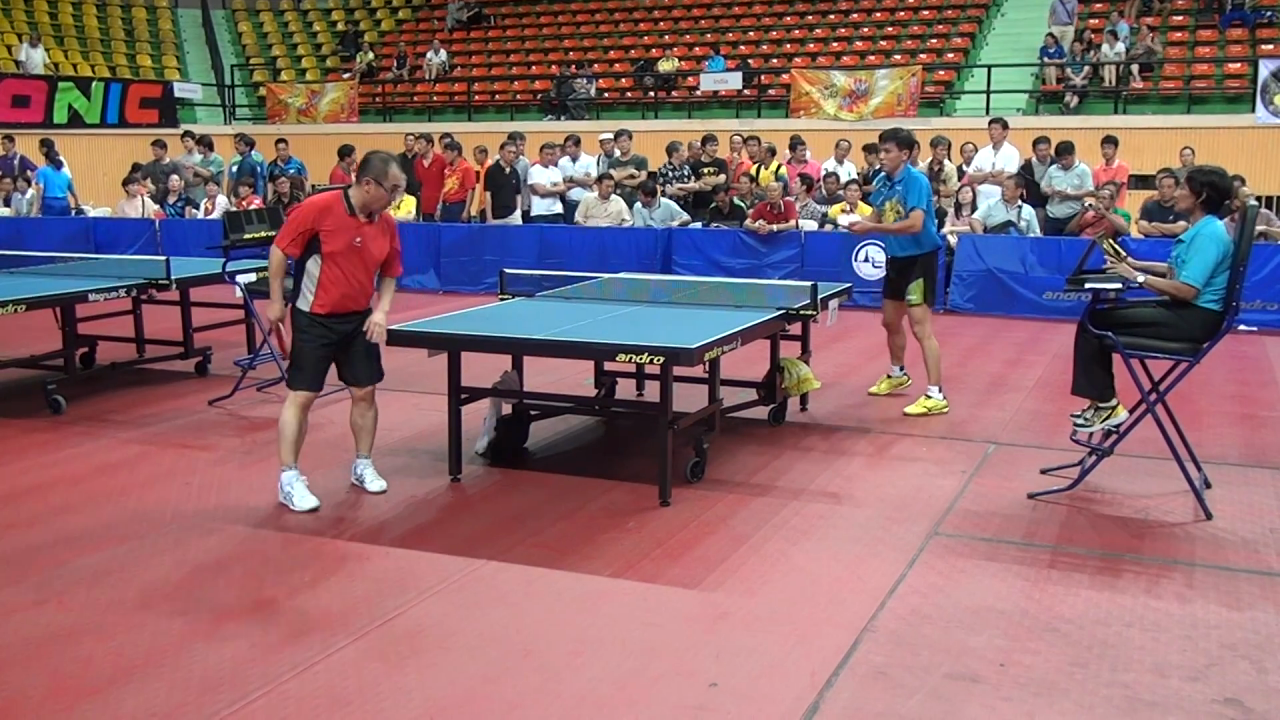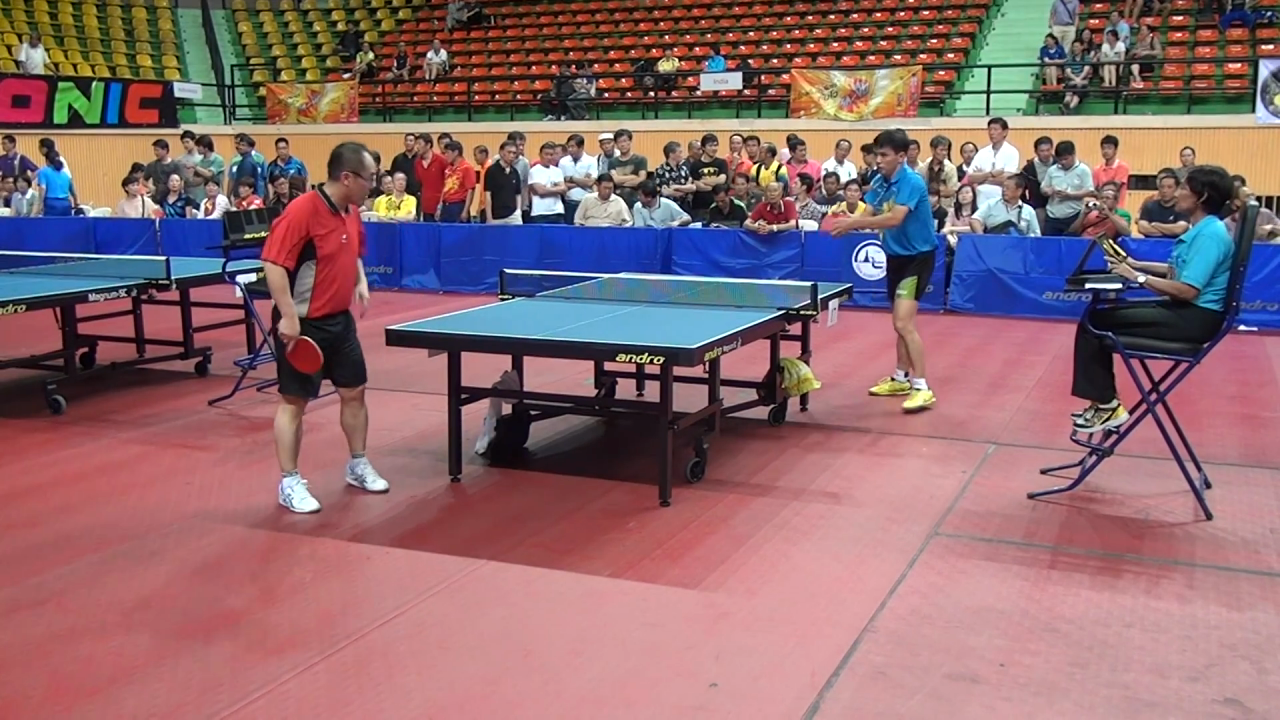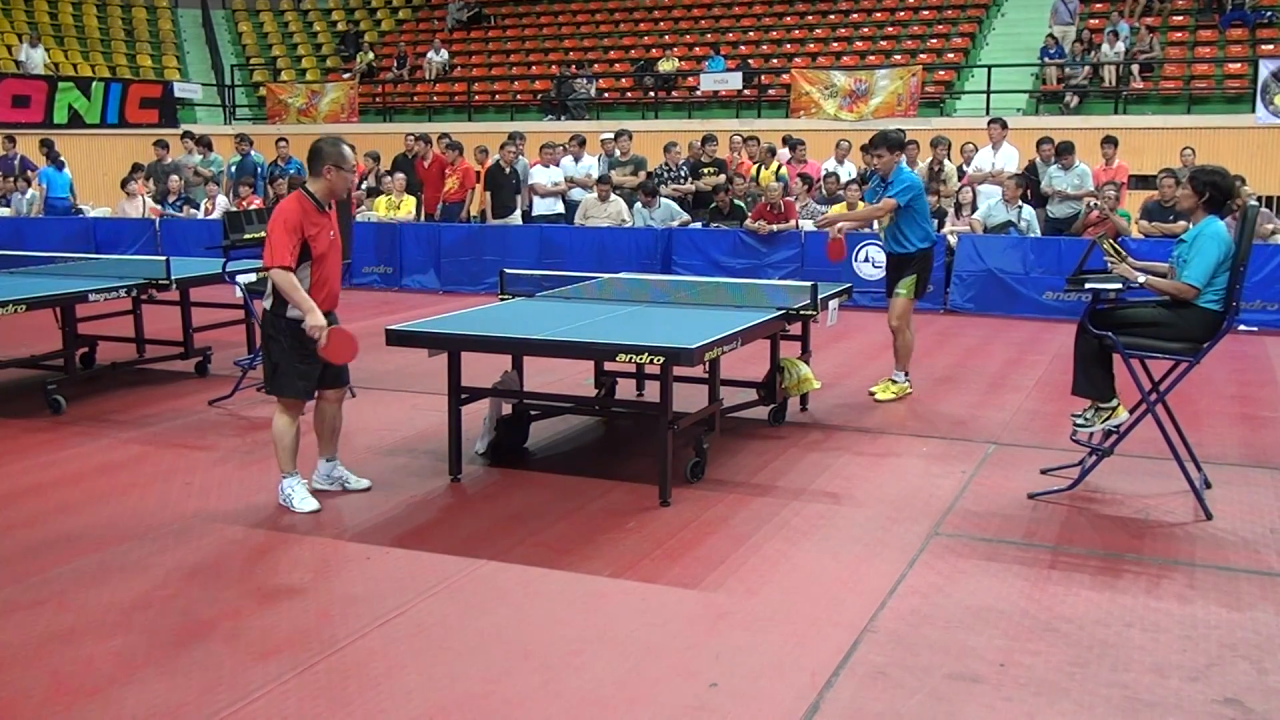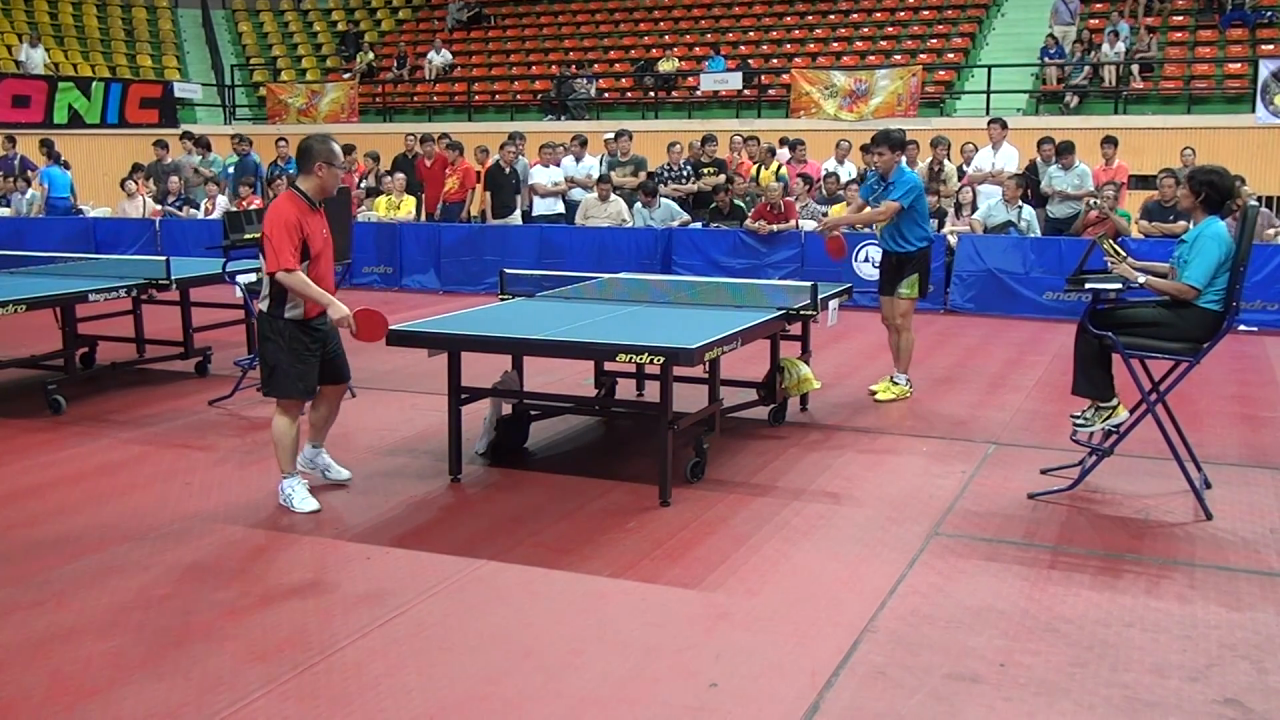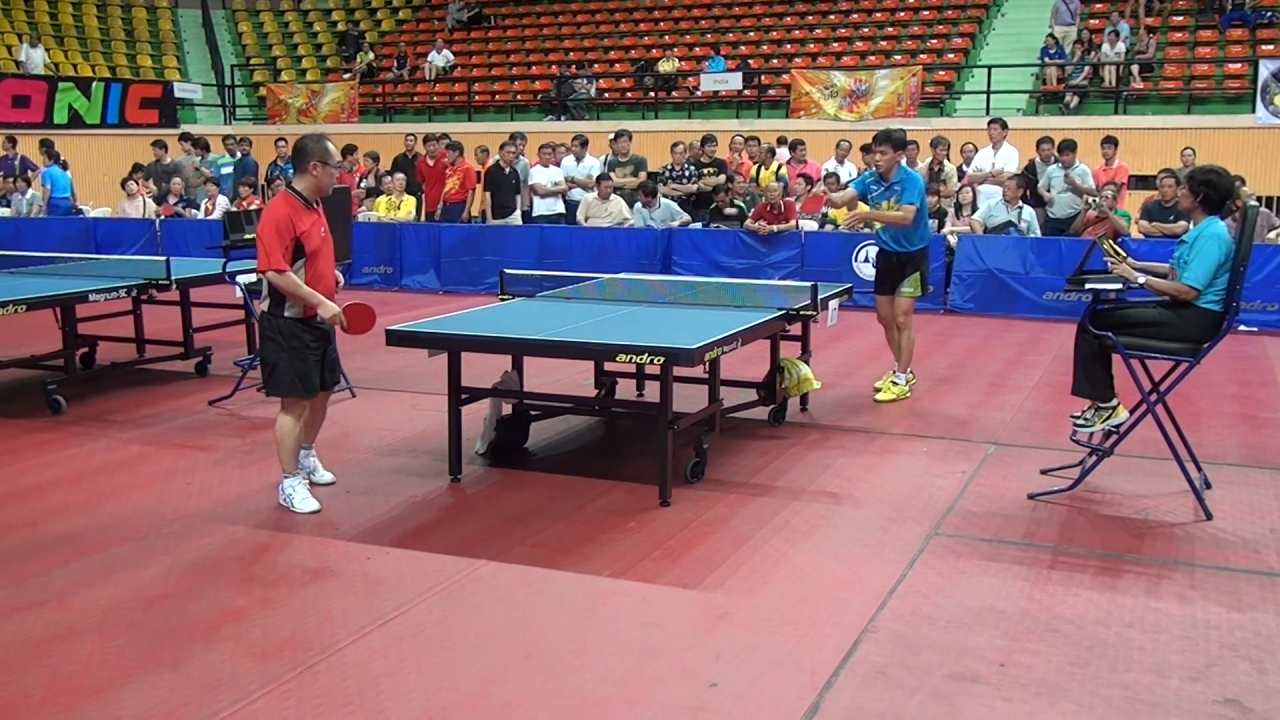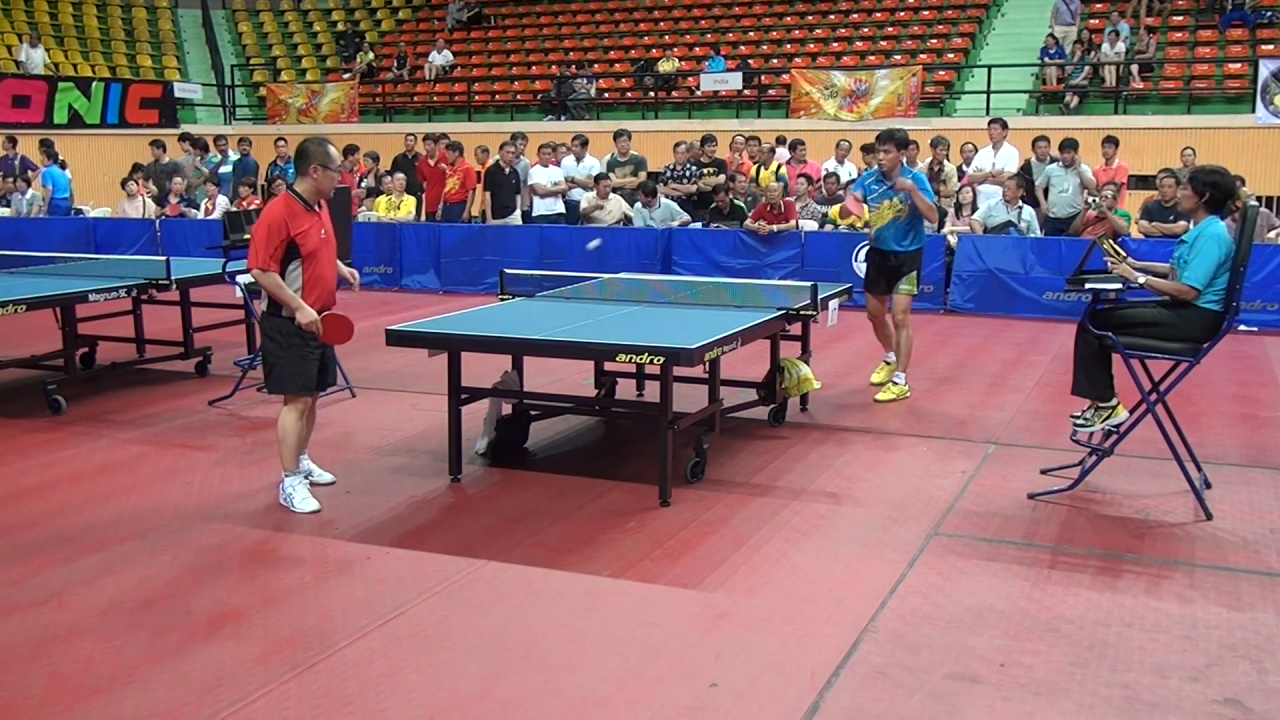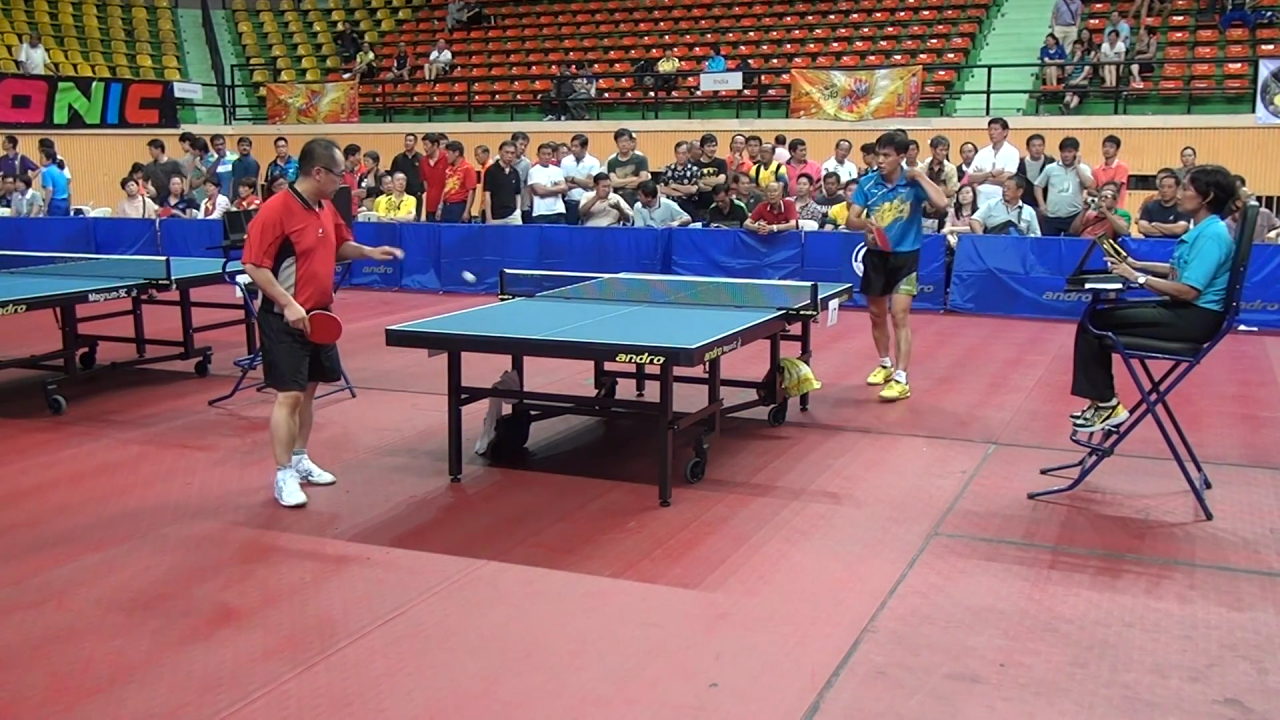
dt=0.2s
person 1, frame 1
left shoulder: (387, 224)
right shoulder: (317, 208)
left elbow: (389, 273)
right elbow: (280, 251)
left wrist: (381, 311)
right wrist: (276, 301)
left hip: (358, 320)
right hip: (312, 319)
left knee: (365, 393)
right knee: (301, 397)
left ankle: (362, 466)
right ankle: (289, 479)
person 1, frame 2
left shoulder: (352, 212)
right shoulder: (301, 212)
right elbow: (273, 265)
left wrist: (361, 281)
right wrist: (287, 316)
left hip: (339, 320)
right hip: (302, 325)
left knee: (353, 392)
right knee: (294, 401)
left ankle: (358, 465)
right ankle: (289, 483)
person 1, frame 3
left shoulder: (328, 207)
right shoulder: (290, 212)
right elbow: (279, 270)
right wrist: (310, 311)
left hip: (326, 320)
right hip: (291, 324)
left knee: (334, 392)
right knee: (291, 403)
left ankle: (328, 470)
right ankle: (289, 483)
person 1, frame 4
left shoulder: (315, 206)
right shoulder: (284, 212)
right elbow: (285, 273)
left wrist: (329, 306)
right wrist: (332, 303)
left hip: (319, 320)
right hip: (287, 324)
left knee: (335, 385)
right knee: (291, 404)
left ankle: (314, 455)
right ankle: (290, 483)
person 1, frame 5
left shoulder: (315, 205)
right shoulder: (280, 211)
right elbow: (275, 272)
left wrist: (332, 274)
right wrist: (320, 303)
left hip: (319, 320)
right hip: (289, 323)
left knee: (320, 395)
right knee: (295, 403)
left ankle: (305, 458)
right ankle: (291, 483)
person 1, frame 6
left shoulder: (320, 206)
right shoulder: (279, 212)
right elbow: (261, 270)
left wrist: (341, 268)
right wrist: (300, 308)
left hip: (320, 320)
right hip: (288, 322)
left knee: (311, 396)
right knee: (294, 401)
left ankle: (301, 461)
right ankle: (291, 482)
person 1, frame 7
left shoulder: (326, 208)
right shoulder: (276, 210)
left elbow: (340, 244)
right elbow: (254, 265)
left wrist: (371, 252)
right wrist: (288, 305)
left hip: (318, 316)
right hip: (285, 319)
left knee: (308, 391)
right knee: (290, 395)
left ankle: (299, 460)
right ankle: (283, 473)
person 2, frame 1
left shoulder: (917, 181)
right shoulder: (882, 182)
left elbow: (915, 224)
right elbow: (877, 218)
left wrist: (872, 228)
right wrist: (861, 221)
left hip: (920, 259)
right hip: (896, 259)
left knee: (921, 330)
right knee: (891, 322)
left ankle: (935, 396)
right ankle: (896, 375)
person 2, frame 2
left shoulder: (912, 182)
right shoulder: (879, 182)
left elbow: (894, 219)
right elbow: (869, 215)
left wrist: (851, 223)
right wrist: (847, 220)
left hip: (917, 258)
right hip: (896, 257)
left knee: (903, 324)
right knee: (902, 324)
left ankle: (922, 389)
right ankle: (901, 378)
person 2, frame 3
left shoulder: (908, 181)
right shoulder: (878, 181)
left elbow: (880, 211)
right elbow: (868, 212)
left wrist: (838, 217)
right wrist: (844, 226)
left hip: (916, 256)
right hip: (896, 255)
left knee: (898, 321)
right knee: (897, 322)
left ankle: (901, 380)
right ankle: (898, 377)
person 2, frame 4
left shoulder: (909, 181)
right shoulder: (875, 180)
left elbow: (884, 214)
right elbow: (857, 207)
left wrist: (842, 220)
right wrist: (838, 221)
left hip: (913, 256)
right hip: (890, 255)
left knee: (901, 321)
right knee: (889, 320)
left ankle: (901, 382)
right ankle: (898, 375)
person 2, frame 5
left shoulder: (912, 180)
right shoulder: (869, 179)
left elbow: (906, 219)
right elbow: (844, 198)
left wrist: (868, 215)
right wrist: (828, 197)
left hip: (912, 256)
right hip: (886, 254)
left knee: (902, 320)
right knee: (885, 317)
left ankle: (901, 382)
right ankle: (903, 369)
person 2, frame 6
left shoulder: (915, 179)
right shoulder: (868, 178)
left elbow: (932, 217)
left wrist: (913, 191)
left hip: (907, 255)
right hip: (878, 253)
left knee: (900, 318)
right knee: (874, 313)
left ankle: (900, 381)
right ankle: (890, 357)
person 2, frame 7
left shoulder: (913, 182)
right shoulder: (867, 183)
left elbow: (942, 203)
right elbow: (851, 219)
left wrist: (921, 177)
right wrist: (866, 225)
left hip: (905, 256)
right hip: (876, 255)
left knee: (899, 318)
right knee: (877, 316)
left ankle: (900, 378)
right ankle: (885, 365)
person 3, frame 1
left shoulder: (1209, 234)
right shoulder: (1200, 229)
left elbow: (1187, 289)
left wrist: (1137, 276)
right wrist: (1136, 264)
left hip: (1193, 318)
right hip: (1182, 311)
left knee: (1094, 322)
right knee: (1098, 317)
left ankle: (1106, 404)
right ankle: (1105, 401)
person 3, frame 2
left shoulder: (1210, 234)
right shoulder: (1201, 230)
left elbow: (1187, 290)
left wrist: (1138, 277)
right wrist: (1137, 264)
left hip: (1194, 319)
right hip: (1183, 311)
left knee: (1094, 322)
right knee: (1098, 317)
left ankle: (1107, 405)
right ankle: (1105, 401)
person 3, frame 3
left shoulder: (1211, 235)
right shoulder: (1202, 230)
left elbow: (1188, 290)
left wrist: (1138, 277)
right wrist: (1137, 264)
left hip: (1193, 318)
right hip: (1182, 311)
left knee: (1094, 321)
right knee: (1098, 316)
left ankle: (1107, 404)
right ankle: (1105, 401)
person 3, frame 4
left shoulder: (1211, 235)
right shoulder: (1203, 230)
left elbow: (1188, 290)
left wrist: (1138, 277)
right wrist: (1138, 265)
left hip: (1194, 319)
right hip: (1182, 311)
left knee: (1094, 322)
right knee: (1098, 316)
left ankle: (1106, 404)
right ankle: (1104, 401)
person 3, frame 5
left shoulder: (1212, 236)
right shoulder: (1203, 230)
left elbow: (1188, 291)
left wrist: (1138, 278)
right wrist: (1138, 265)
left hip: (1194, 319)
right hip: (1182, 311)
left knee: (1094, 322)
right knee: (1098, 317)
left ankle: (1107, 404)
right ankle: (1104, 402)
person 3, frame 6
left shoulder: (1212, 235)
right shoulder: (1203, 230)
left elbow: (1188, 290)
left wrist: (1138, 278)
right wrist: (1138, 265)
left hip: (1194, 319)
right hip: (1182, 312)
left knee: (1094, 322)
right knee: (1098, 316)
left ankle: (1106, 404)
right ankle: (1104, 401)
person 3, frame 7
left shoulder: (1212, 235)
right shoulder: (1203, 230)
left elbow: (1188, 290)
left wrist: (1138, 277)
right wrist: (1138, 265)
left hip: (1193, 319)
right hip: (1183, 311)
left knee: (1094, 322)
right knee: (1097, 316)
left ankle: (1106, 404)
right ankle: (1104, 401)
